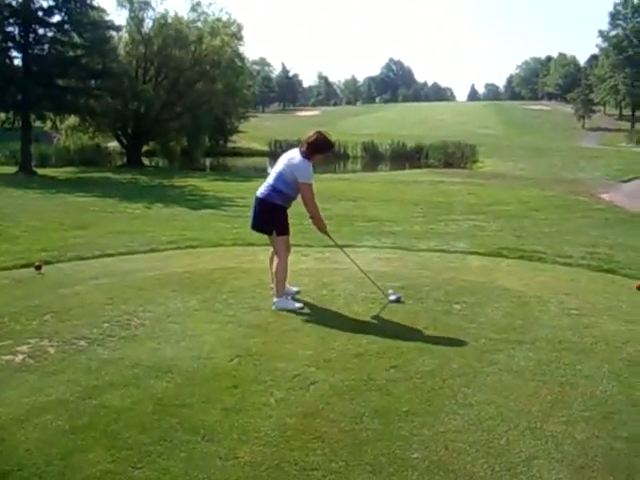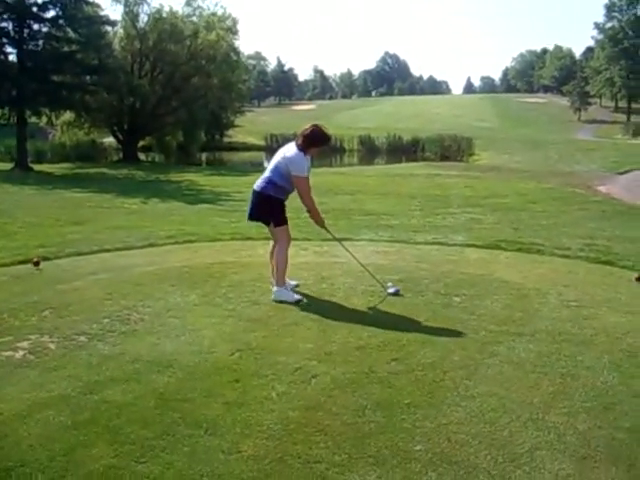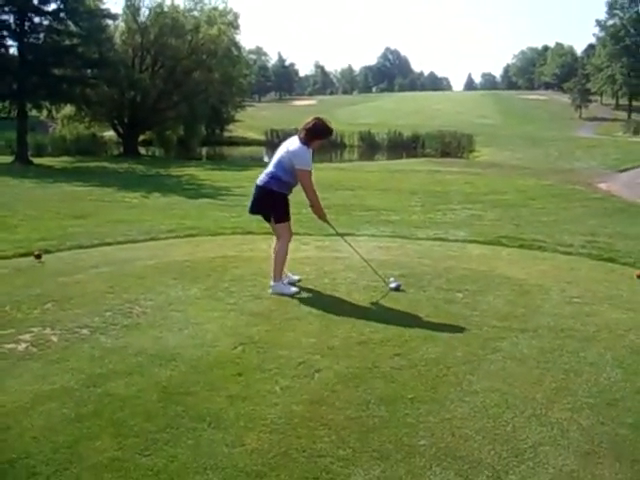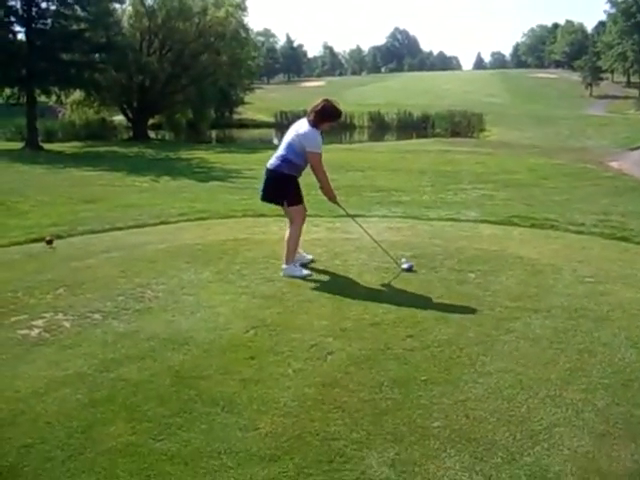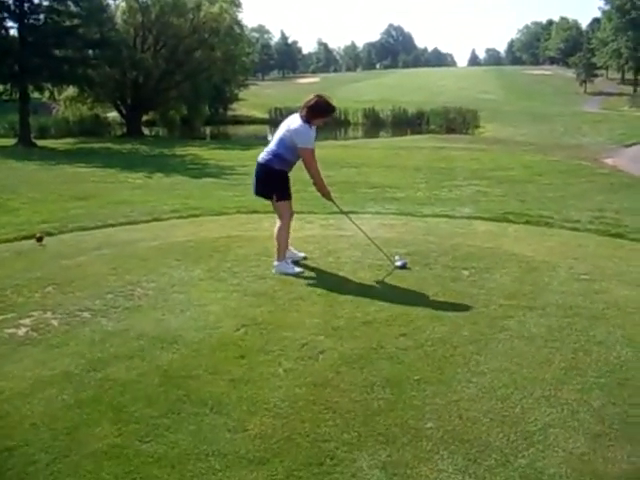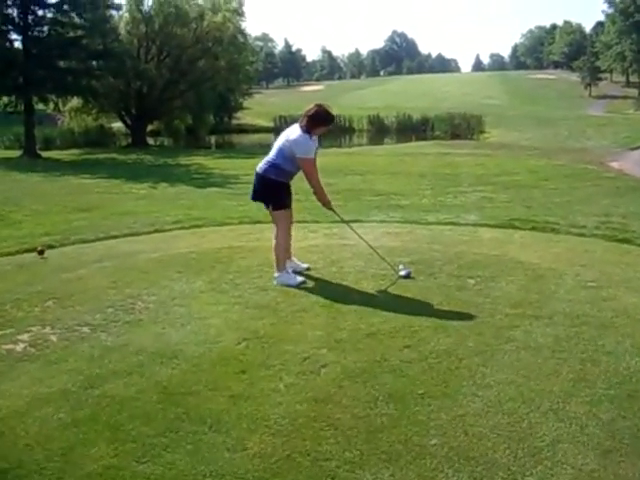
dt=0.2s
person 1, frame 1
left shoulder: (296, 154)
right shoulder: (302, 166)
left elbow: (307, 196)
right elbow: (308, 199)
left wrist: (315, 217)
right wrist: (320, 222)
left hip: (269, 202)
right hip: (272, 205)
left knee: (279, 248)
right knee: (283, 251)
left ankle: (278, 286)
right ankle: (280, 298)
person 1, frame 2
left shoulder: (297, 150)
right shoulder: (297, 158)
left elbow: (305, 186)
right elbow: (304, 192)
left wrist: (312, 211)
right wrist: (316, 216)
left hip: (270, 196)
right hip: (268, 198)
left knee: (280, 240)
right knee: (283, 242)
left ankle: (278, 280)
right ankle: (279, 288)
person 1, frame 3
left shoulder: (298, 142)
right shoulder: (301, 152)
left elbow: (306, 182)
right elbow: (308, 186)
left wrist: (314, 204)
right wrist: (319, 210)
left hip: (272, 191)
right hip: (272, 193)
left knee: (283, 235)
right knee: (284, 237)
left ankle: (279, 273)
right ankle: (276, 282)
person 1, frame 4
left shoulder: (306, 125)
right shoulder: (311, 135)
left elbow: (316, 165)
right elbow: (318, 168)
left wrist: (324, 187)
right wrist: (330, 192)
left hip: (282, 174)
right hip: (282, 176)
left knee: (300, 214)
right knee: (297, 220)
left ankle: (295, 253)
right ankle: (288, 265)
person 1, frame 5
left shoulder: (302, 121)
right shoulder: (302, 130)
left elbow: (310, 159)
right elbow: (310, 163)
left wrist: (318, 183)
right wrist: (323, 188)
left hip: (275, 169)
right hip: (272, 170)
left knee: (286, 213)
right knee: (285, 216)
left ankle: (286, 250)
right ankle: (280, 262)
person 1, frame 6
left shoulder: (307, 134)
right shoulder: (301, 140)
left elbow: (312, 167)
right elbow: (310, 173)
left wrist: (319, 193)
right wrist: (323, 198)
left hip: (279, 179)
right hip: (270, 180)
left knee: (287, 222)
right knee: (282, 226)
left ankle: (288, 261)
right ankle: (281, 273)
